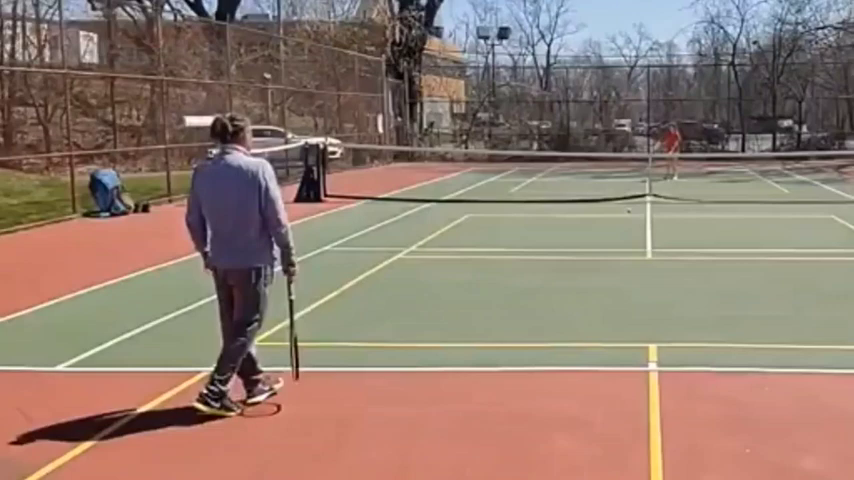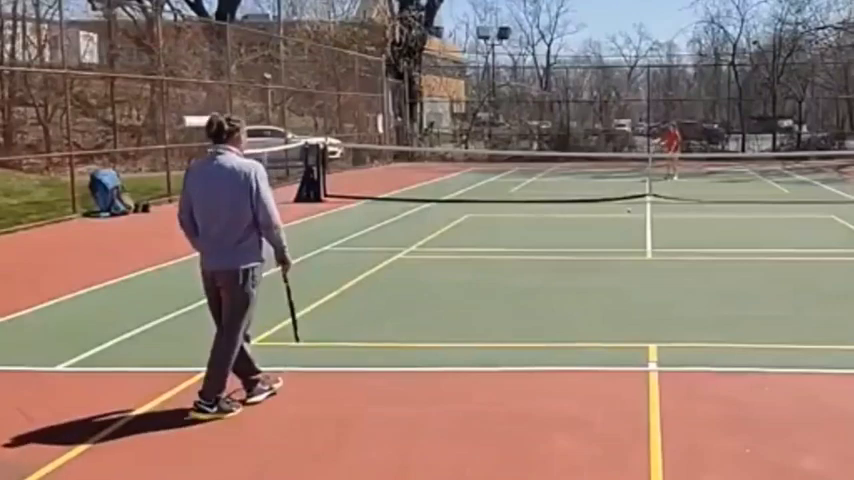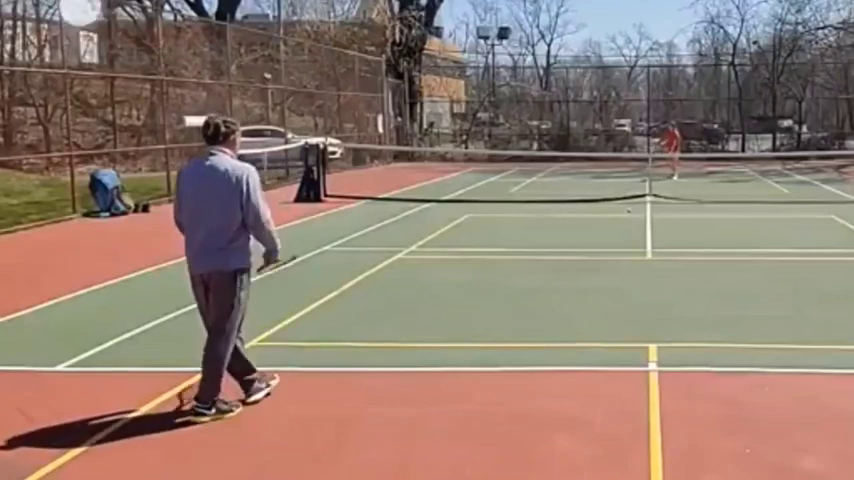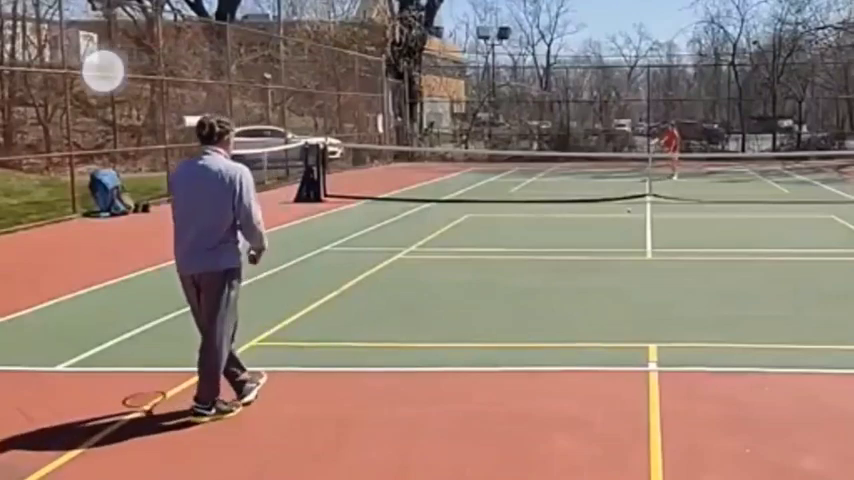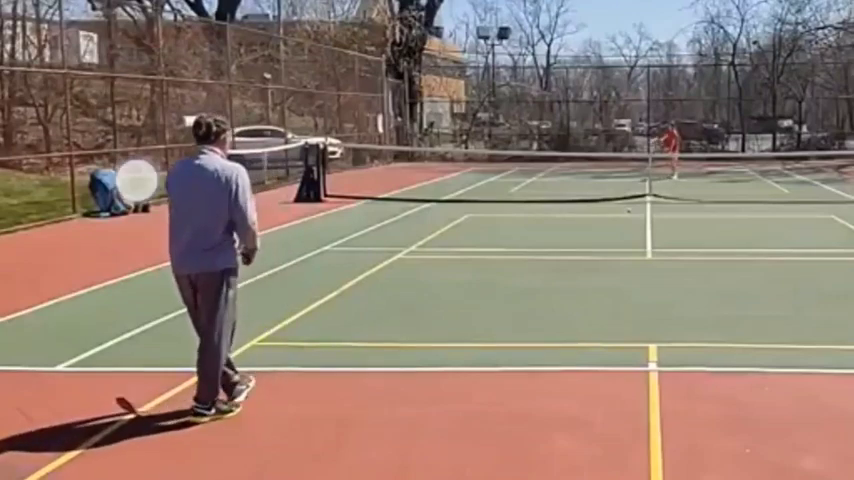
dt=0.1s
person 1, frame 1
left shoulder: (203, 171)
right shoulder: (258, 168)
left elbow: (193, 220)
right elbow: (276, 217)
left wrist: (206, 251)
right wrist: (288, 253)
left hip: (220, 262)
right hip: (252, 261)
left knee: (234, 325)
right knee: (243, 328)
left ankle: (254, 381)
right ankle: (215, 393)
person 1, frame 2
left shoulder: (194, 171)
right shoulder: (250, 169)
left elbow: (185, 219)
right elbow: (269, 219)
right wrist: (281, 251)
left hip: (210, 264)
right hip: (240, 262)
left knee: (228, 328)
right knee: (231, 332)
left ankle: (254, 381)
right ankle: (209, 399)
person 1, frame 3
left shoulder: (187, 172)
right shoulder: (243, 172)
left elbow: (180, 220)
right elbow: (260, 221)
right wrist: (273, 248)
left hip: (197, 264)
right hip: (229, 263)
left knee: (221, 330)
right knee: (223, 333)
left ankle: (251, 381)
right ankle: (206, 401)
person 1, frame 4
left shoulder: (180, 172)
right shoulder: (236, 172)
left elbow: (179, 218)
right elbow: (251, 222)
right wrist: (259, 247)
left hip: (187, 264)
right hip: (220, 264)
left knee: (215, 330)
right knee: (217, 333)
left ankle: (242, 381)
right ankle: (205, 402)
person 1, frame 5
left shoulder: (176, 171)
right shoulder: (232, 172)
left elbow: (181, 216)
right elbow: (246, 223)
right wrist: (251, 249)
left hip: (182, 264)
right hip: (216, 263)
left knee: (206, 330)
right knee: (216, 333)
left ankle: (230, 383)
right ankle: (207, 402)
